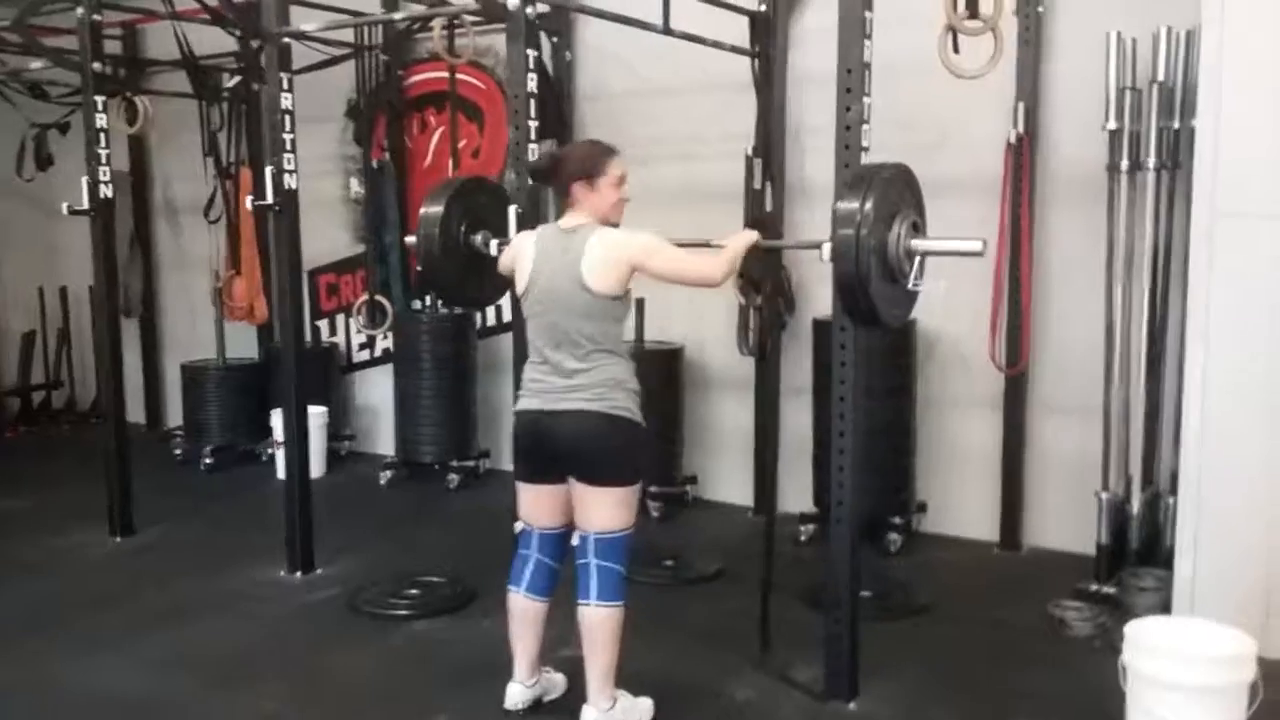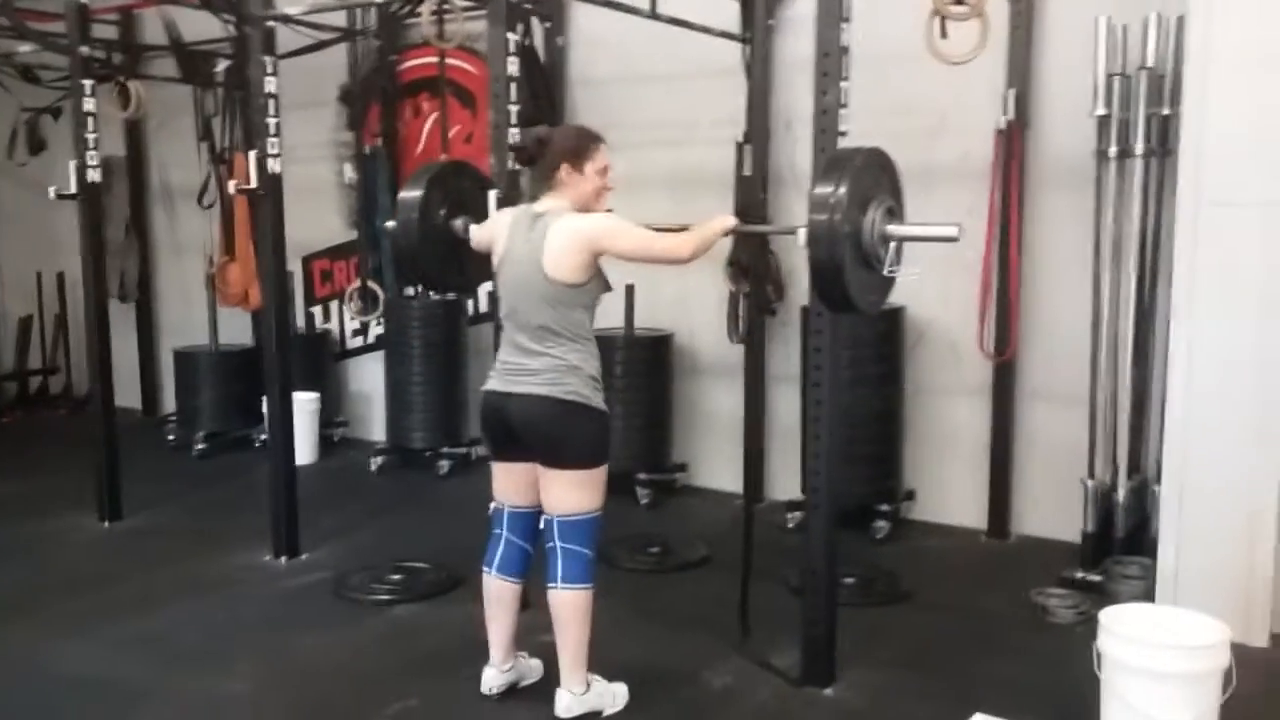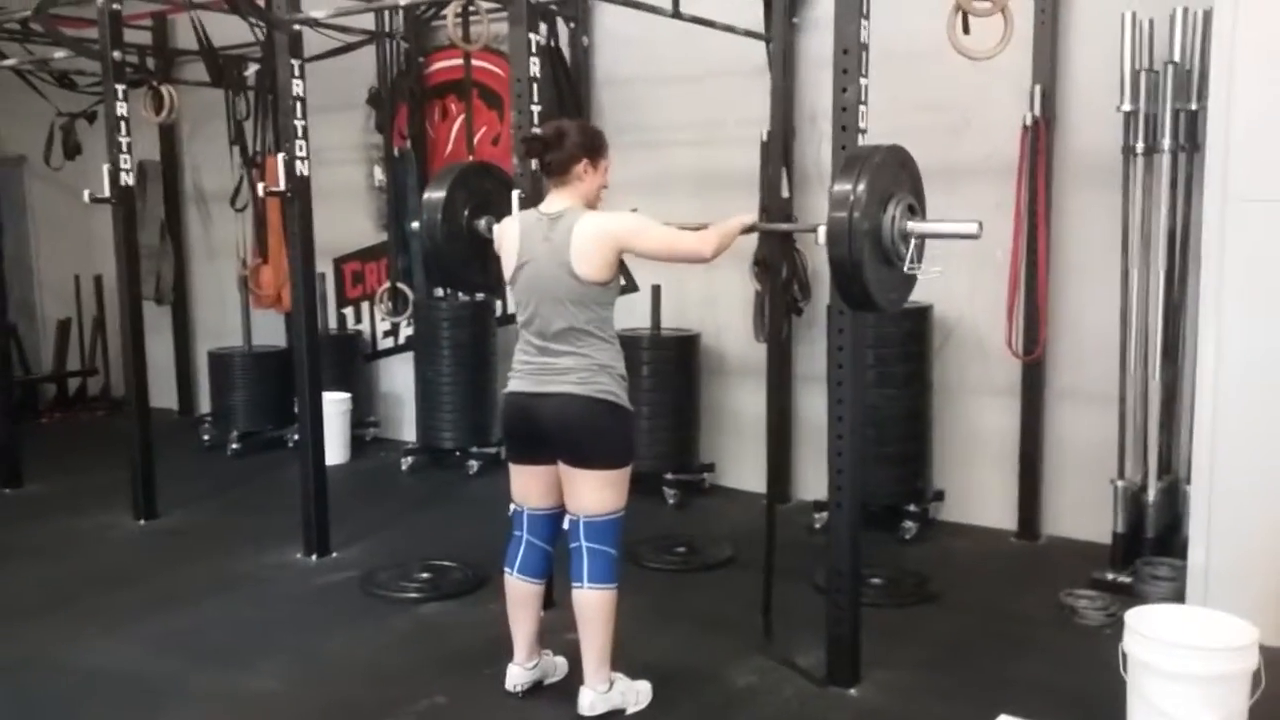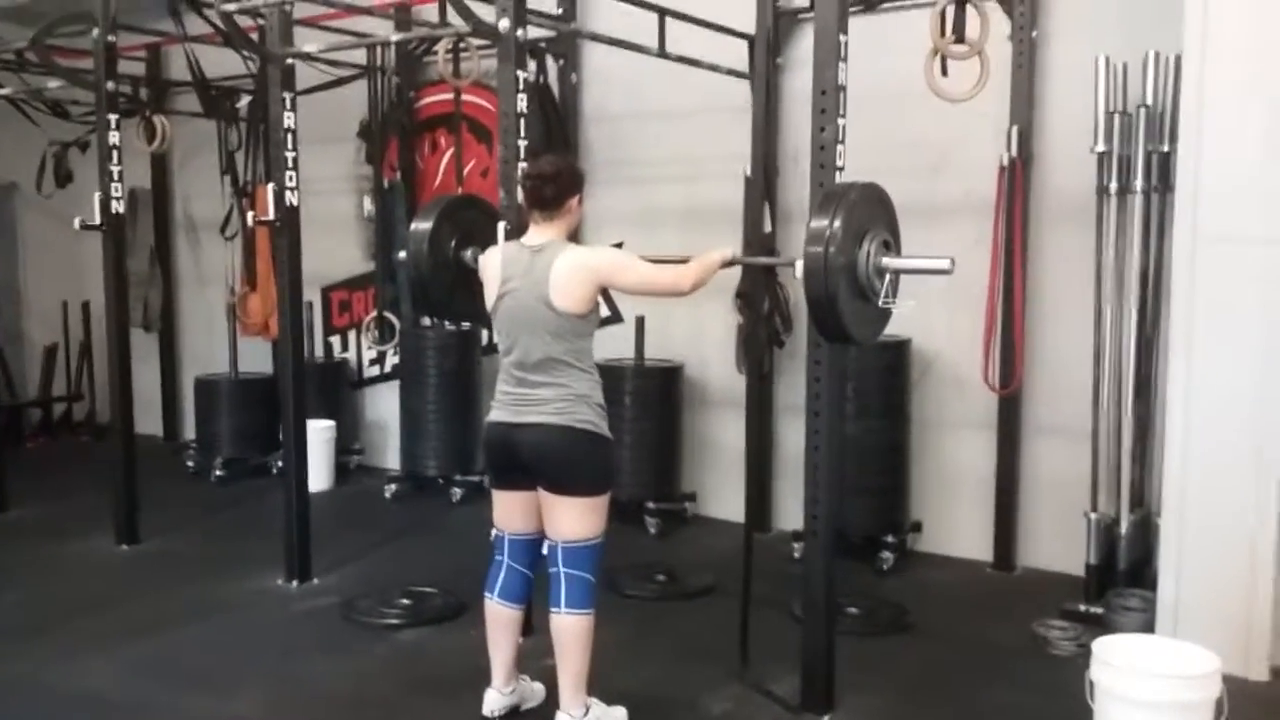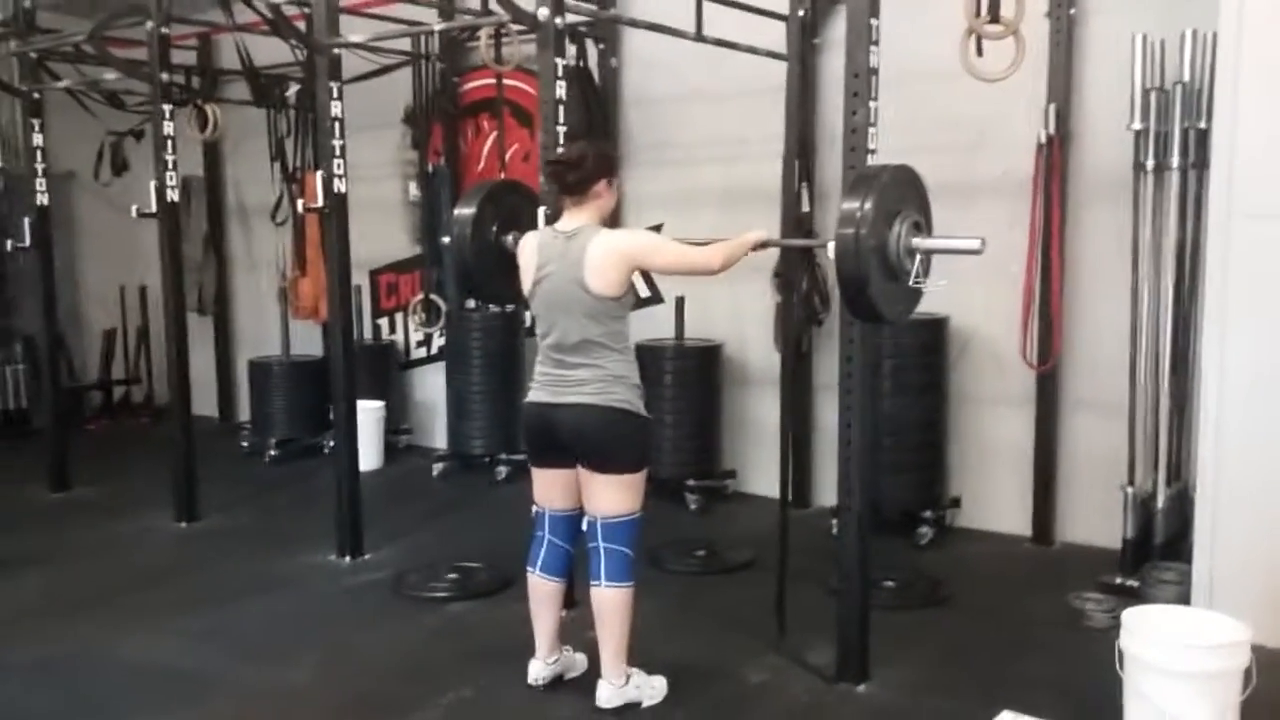
dt=0.5s
person 1, frame 1
left shoulder: (527, 246)
right shoulder: (619, 246)
left elbow: (501, 261)
right elbow: (714, 272)
right wrist: (740, 242)
left hip: (535, 420)
right hip: (602, 424)
left knee: (536, 551)
right knee: (601, 562)
person 1, frame 2
left shoulder: (505, 224)
right shoulder: (585, 230)
left elbow: (474, 236)
right elbow: (680, 248)
right wrist: (720, 225)
left hip: (503, 399)
right hip: (563, 407)
left knee: (510, 532)
right knee: (572, 545)
left ankle: (500, 664)
person 1, frame 3
left shoulder: (511, 230)
right shoulder: (605, 229)
right elbow: (702, 247)
right wrist: (740, 222)
left hip: (524, 402)
right hip: (589, 407)
left knee: (530, 533)
right knee: (594, 545)
left ankle: (524, 663)
person 1, frame 4
left shoulder: (493, 261)
right shoulder: (586, 264)
right elbow: (680, 281)
right wrist: (719, 257)
left hip: (505, 430)
right hip: (569, 436)
left knee: (511, 558)
right knee: (573, 570)
person 1, frame 5
left shoulder: (530, 246)
right shoulder: (620, 246)
right elbow: (711, 260)
right wrist: (751, 239)
left hip: (544, 410)
right hip: (606, 416)
left knee: (551, 535)
right knee: (611, 546)
left ankle: (545, 658)
right ankle: (616, 680)
